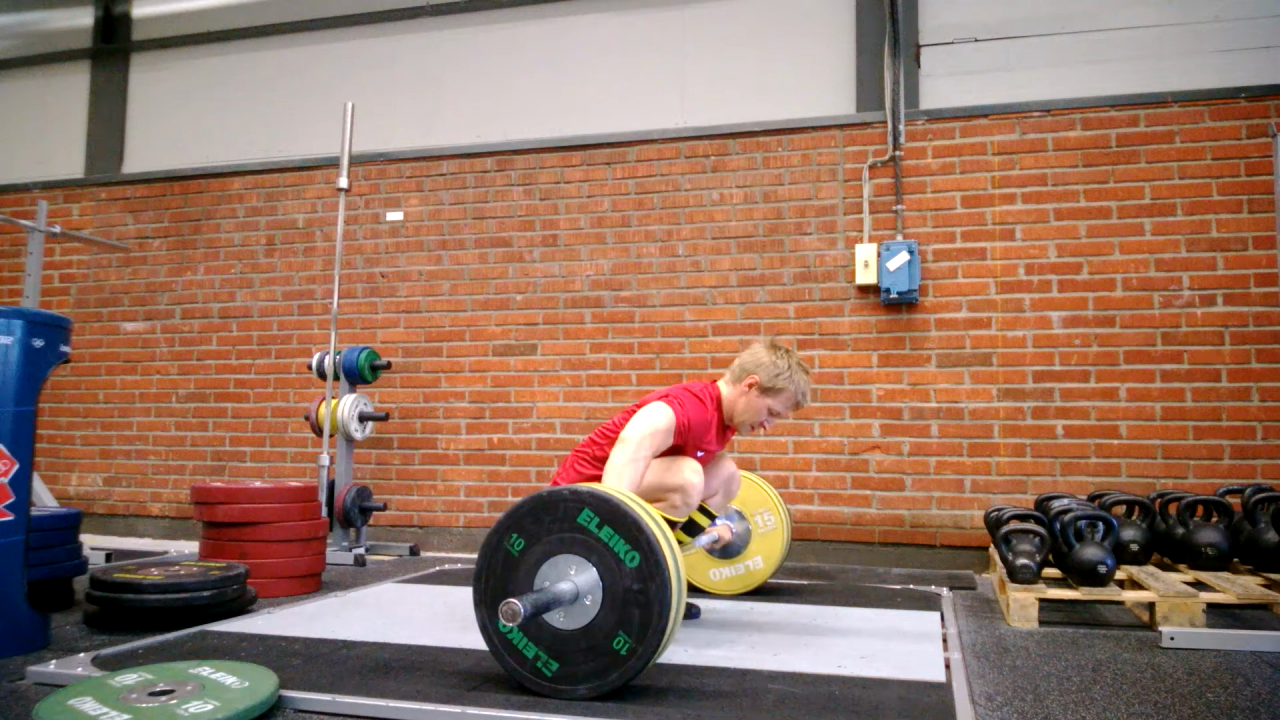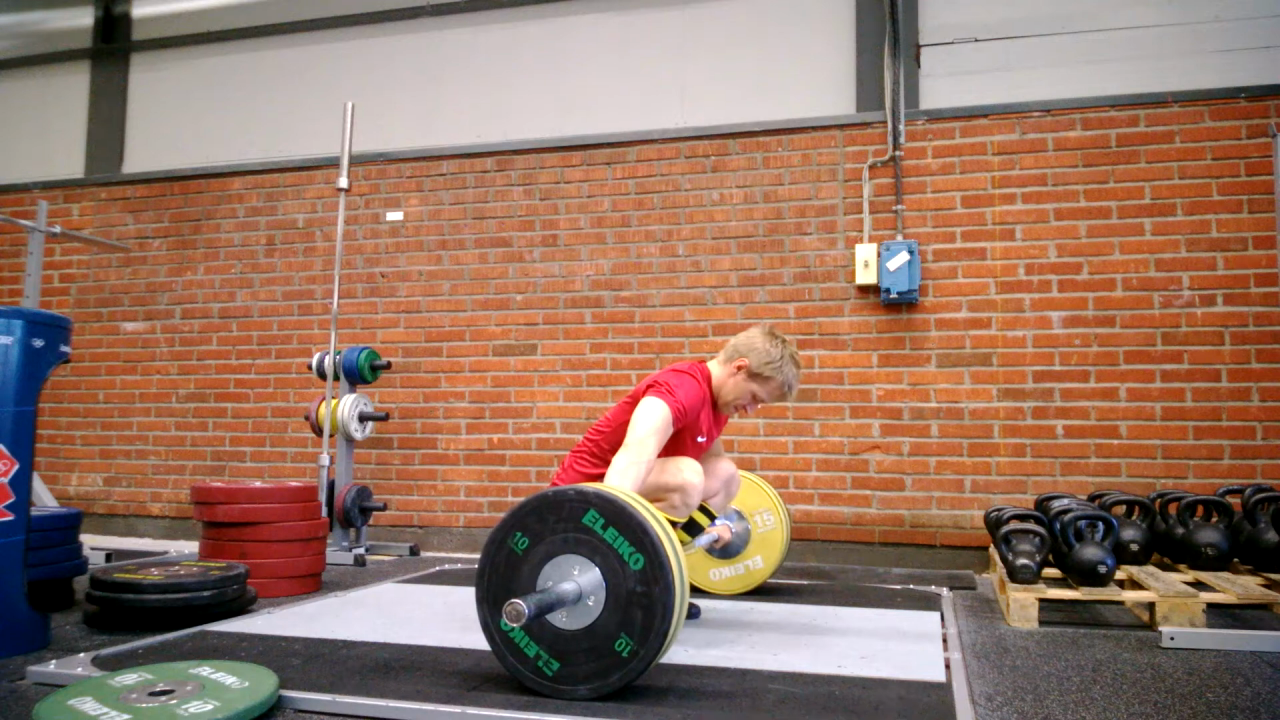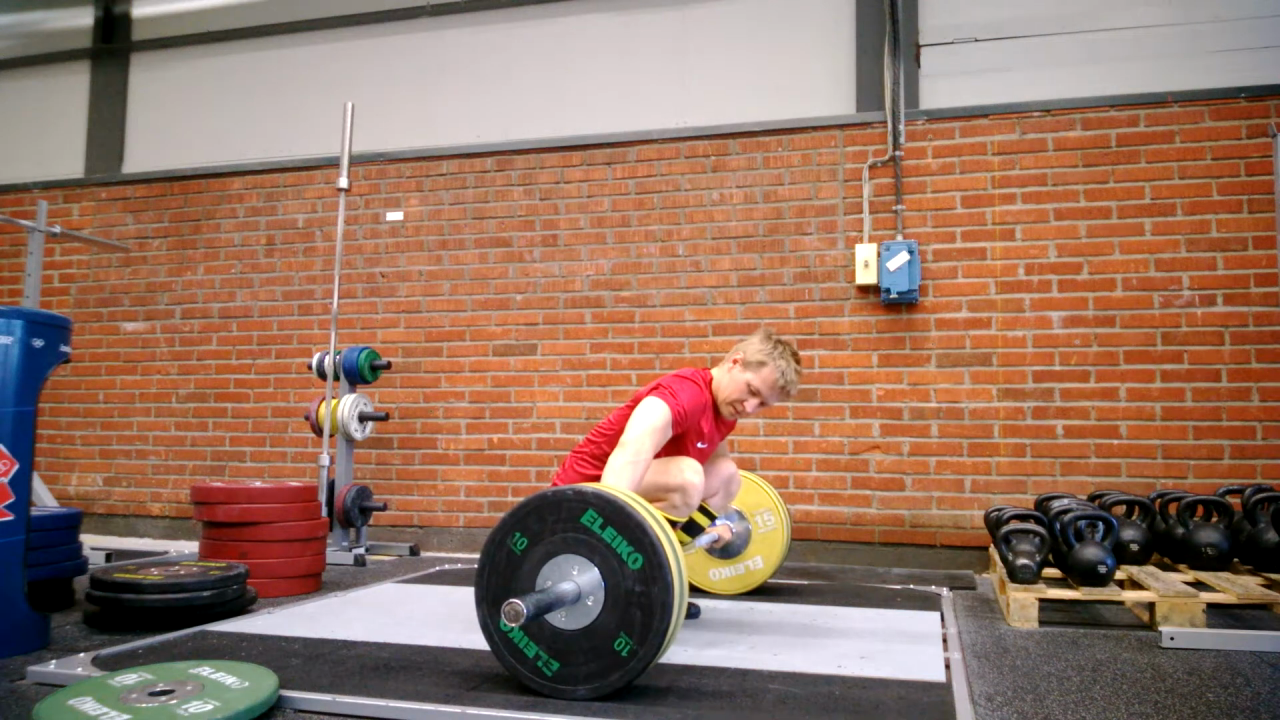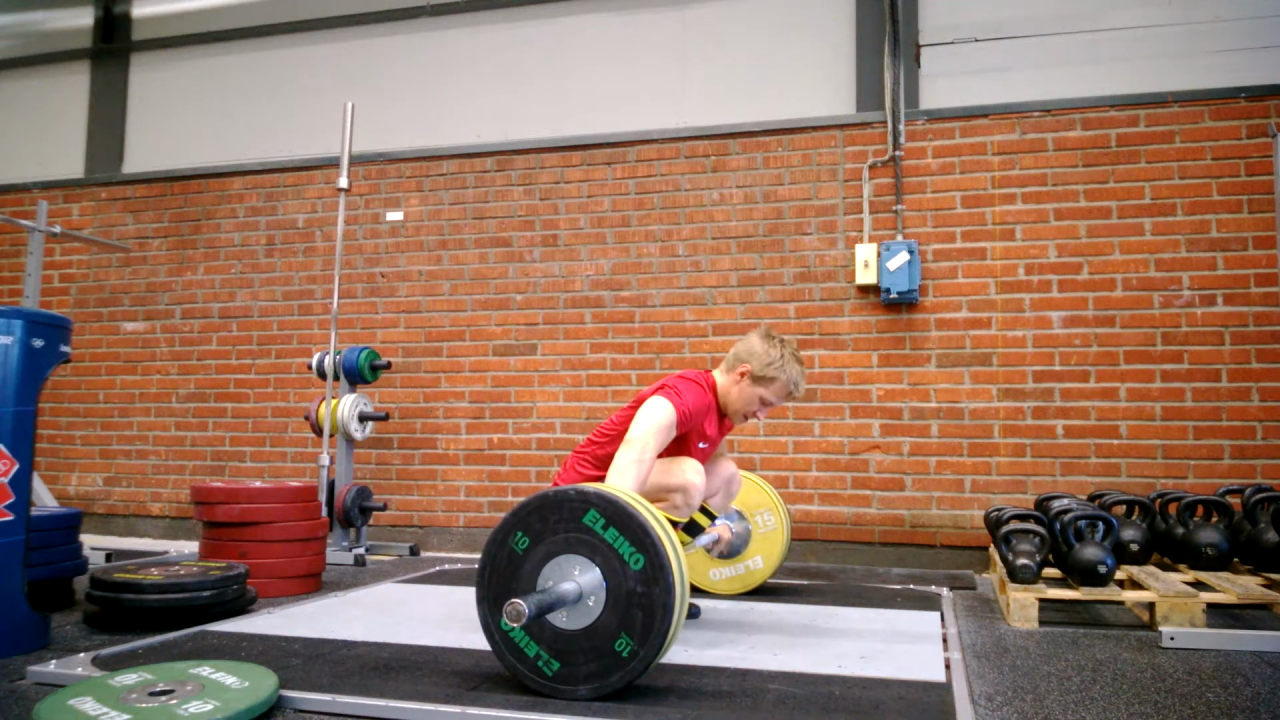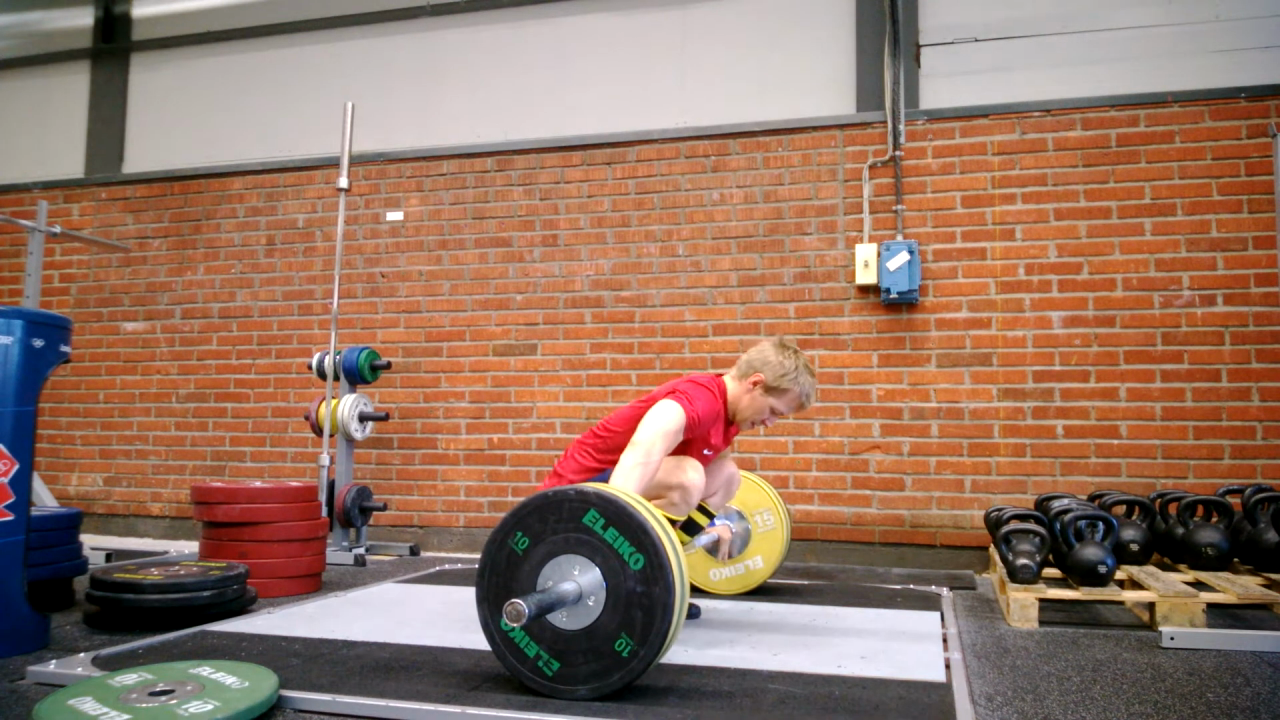
dt=0.7s
person 1, frame 1
left shoulder: (723, 410)
right shoulder: (694, 406)
right elbow: (631, 443)
left wrist: (710, 521)
left knee: (726, 473)
right knee: (685, 477)
person 1, frame 2
left shoulder: (716, 395)
right shoulder: (682, 389)
left elbow: (711, 457)
right elbow: (635, 454)
left wrist: (710, 520)
left knee: (726, 475)
right knee: (685, 477)
person 1, frame 3
left shoulder: (725, 403)
right shoulder: (684, 393)
left elbow: (714, 456)
right elbow: (629, 455)
left wrist: (711, 520)
left knee: (726, 475)
right knee: (685, 477)
person 1, frame 4
left shoulder: (721, 402)
right shoulder: (687, 395)
left elbow: (714, 458)
right elbow: (633, 455)
left wrist: (712, 521)
left knee: (727, 475)
right knee: (687, 477)
person 1, frame 5
left shoulder: (728, 406)
right shoulder: (697, 400)
left elbow: (713, 455)
right elbow: (639, 458)
left wrist: (711, 520)
left knee: (726, 475)
right knee: (686, 478)
